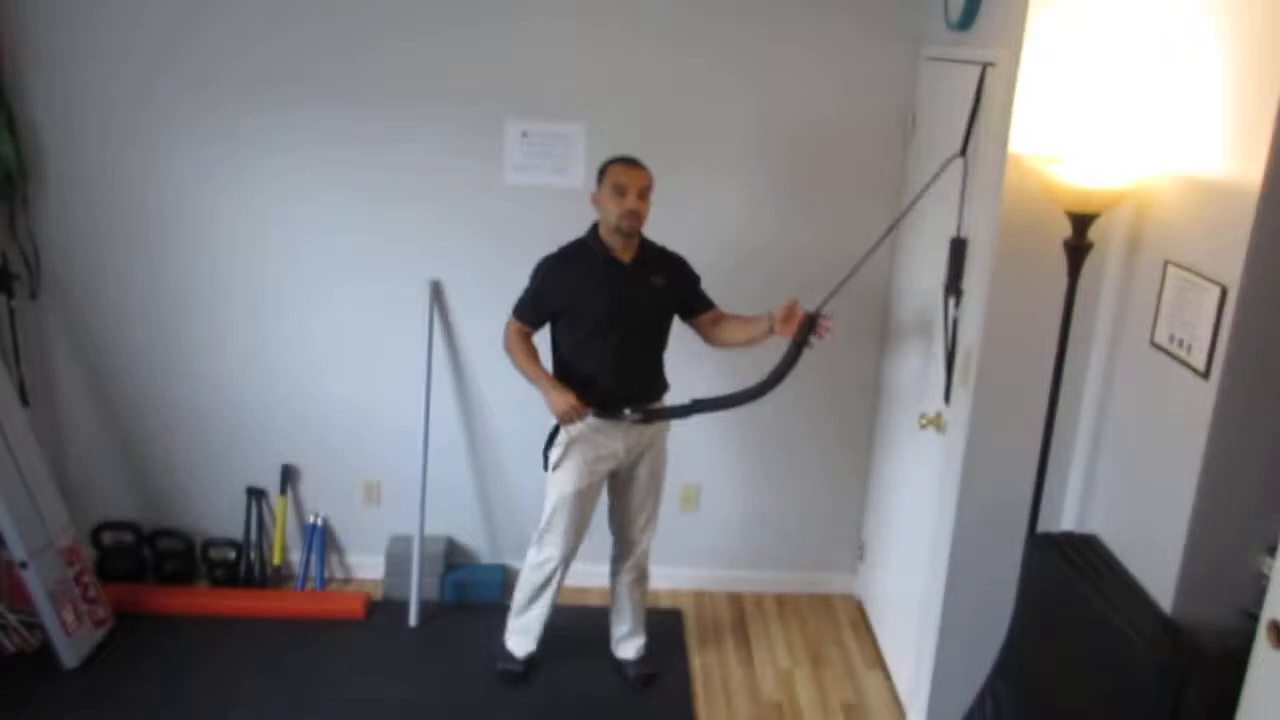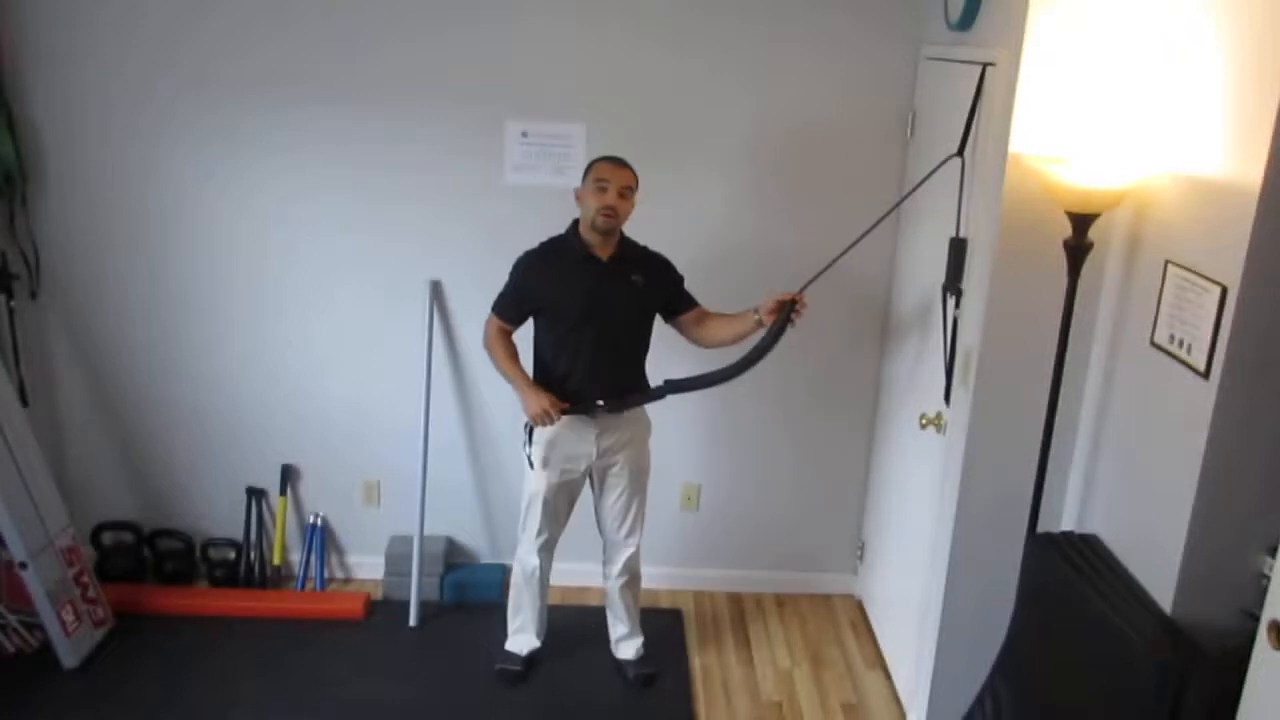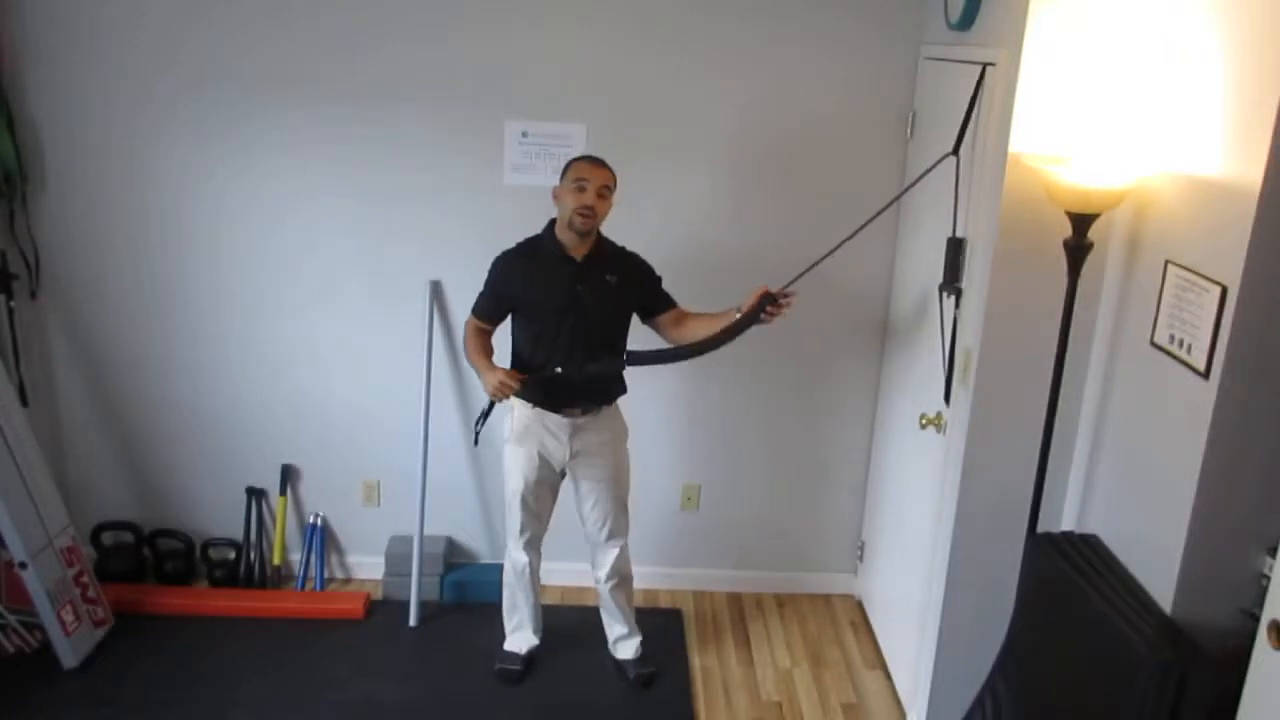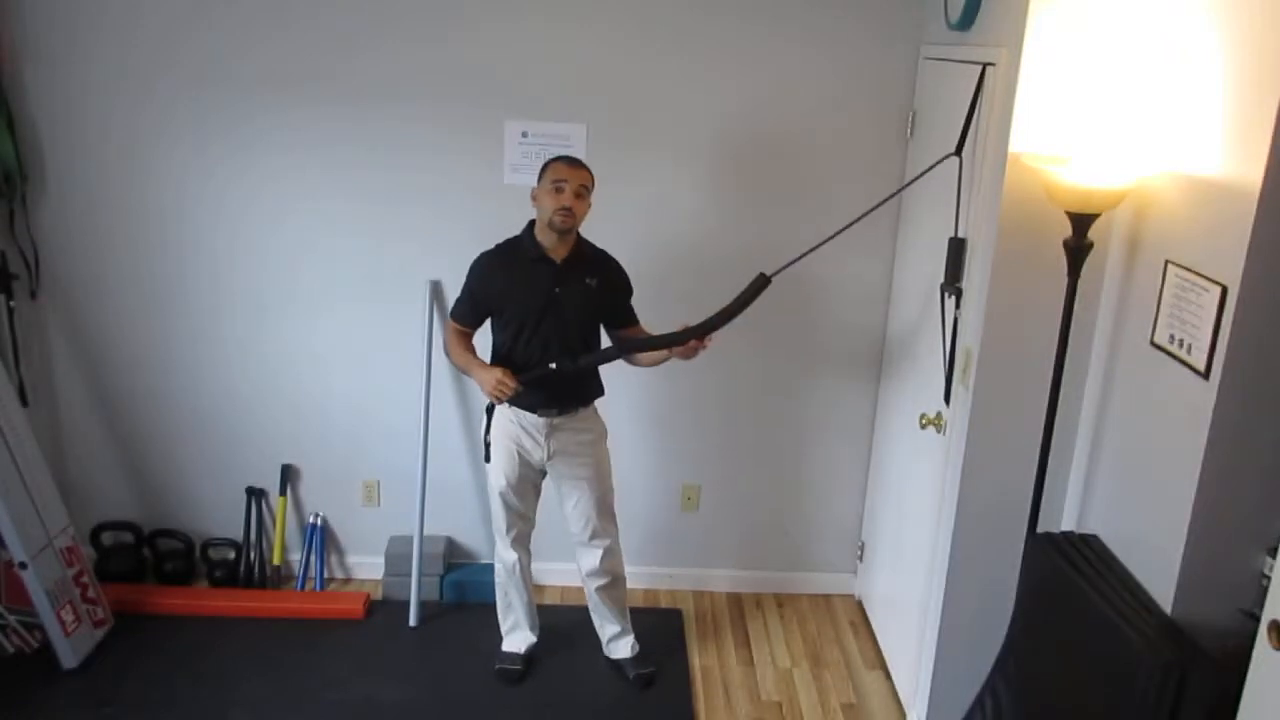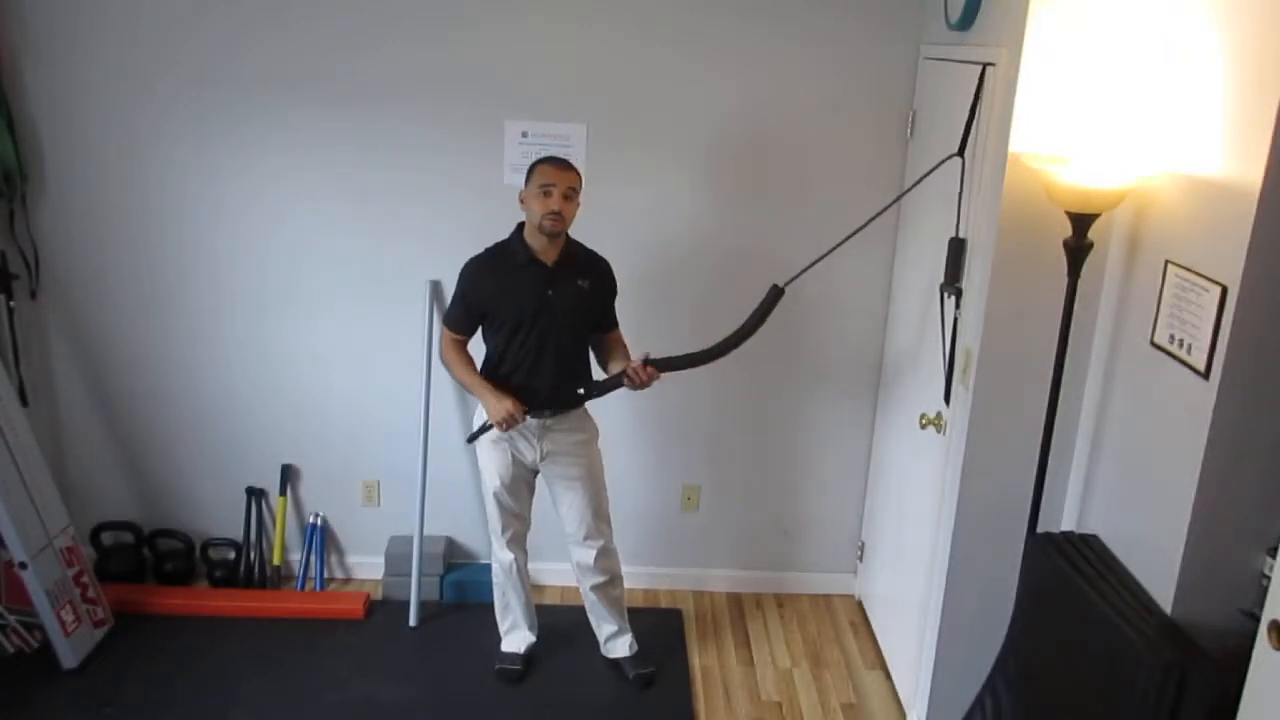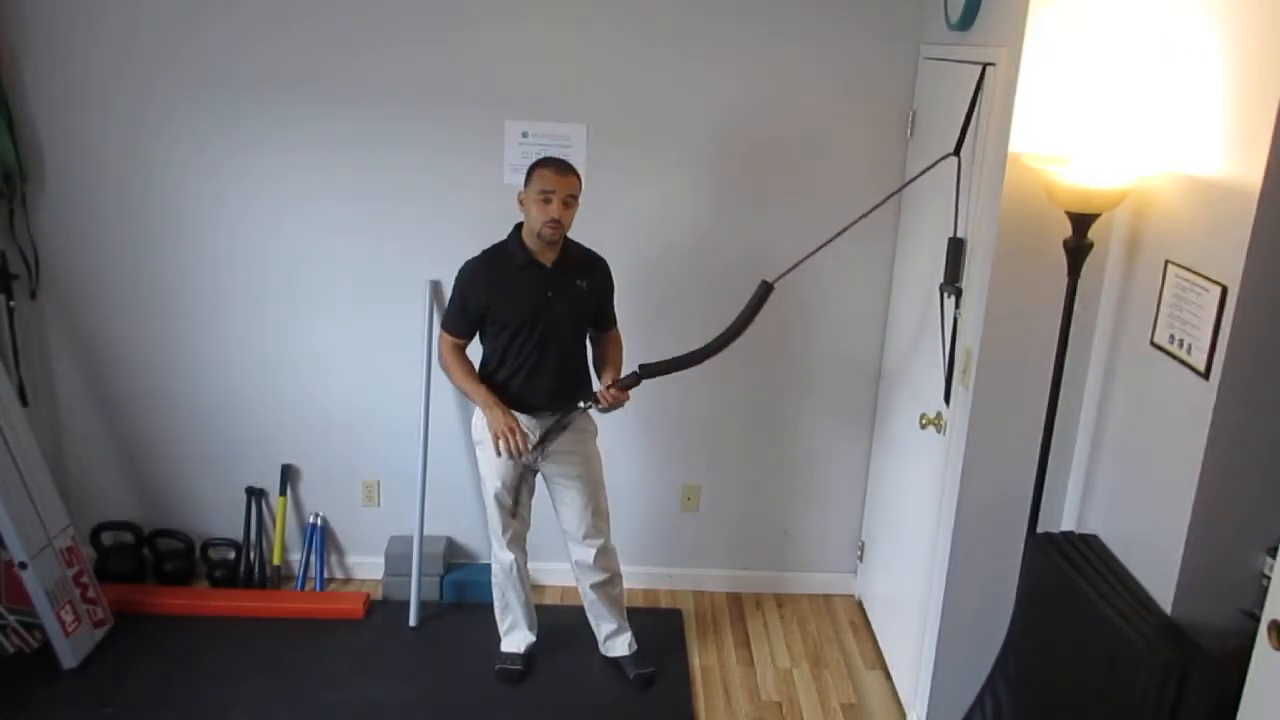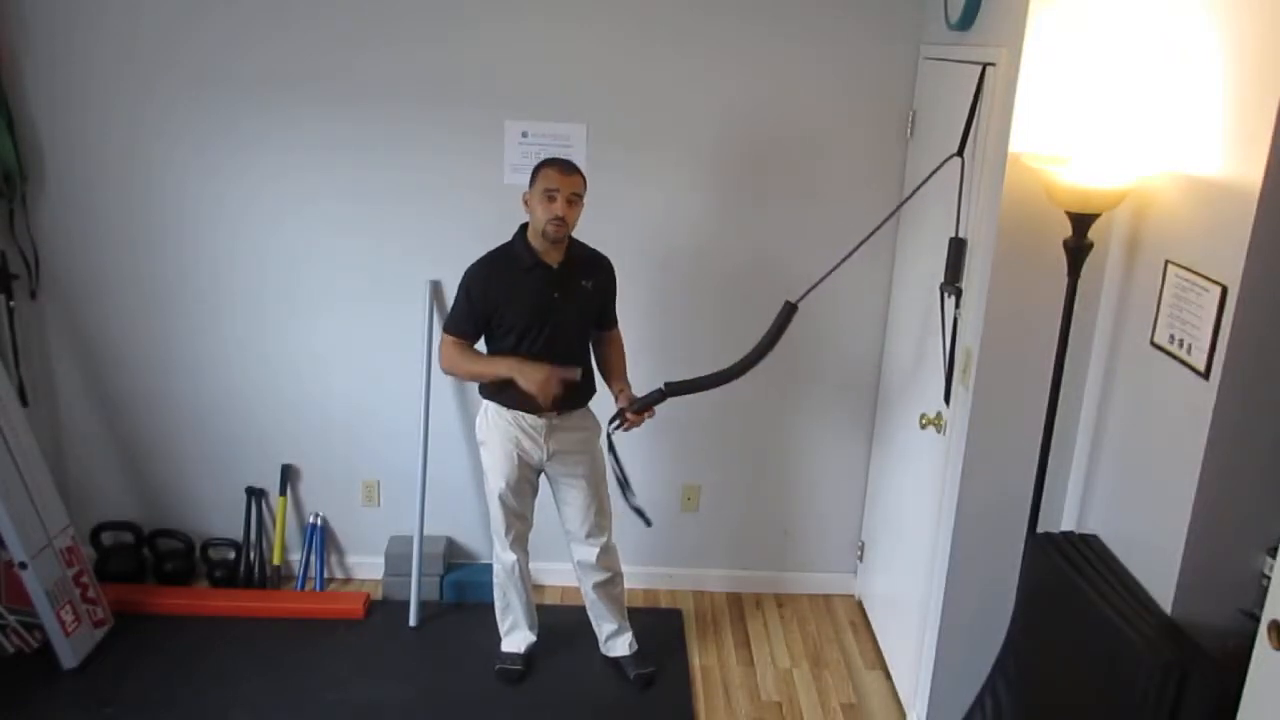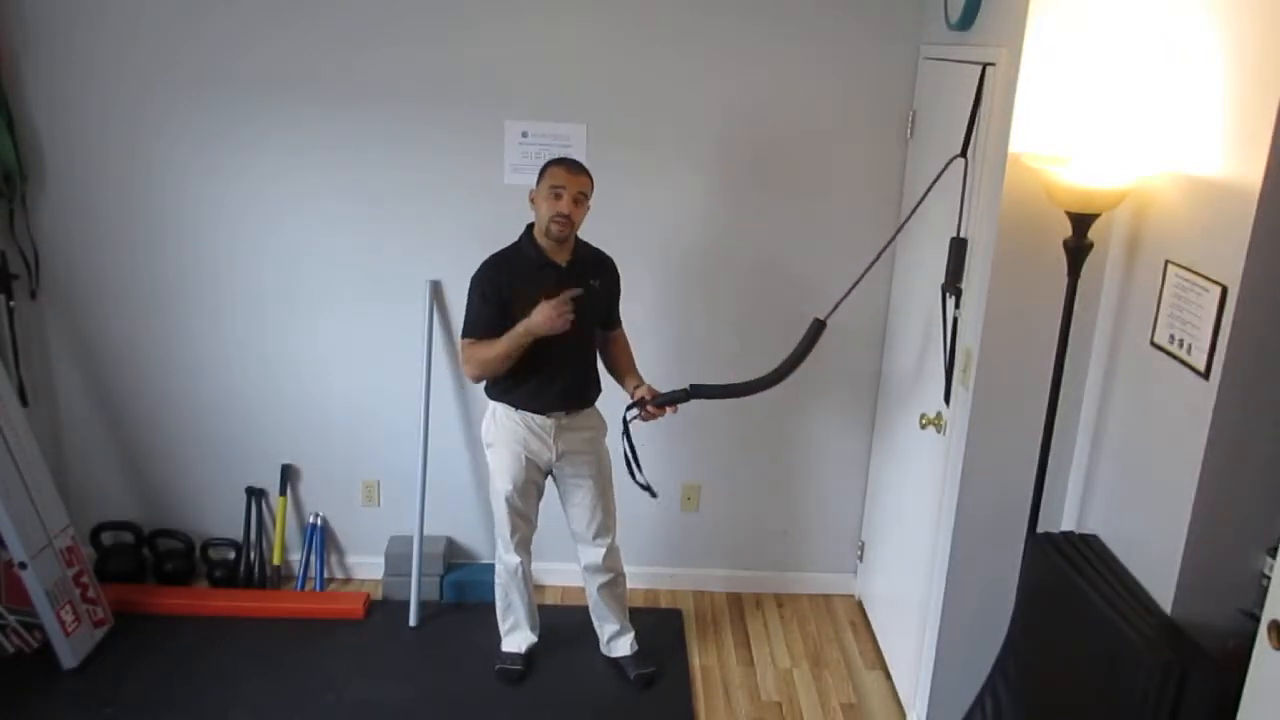
dt=0.3s
person 1, frame 1
left shoulder: (670, 269)
right shoulder: (561, 268)
left elbow: (714, 327)
right elbow: (516, 335)
left wrist: (770, 325)
right wrist: (550, 387)
left hip: (646, 428)
right hip: (583, 427)
left knee: (635, 545)
right knee: (557, 543)
left ankle: (628, 645)
right ankle: (518, 640)
person 1, frame 2
left shoulder: (651, 268)
right shoulder: (540, 263)
left elbow: (699, 326)
right elbow: (496, 331)
left wrist: (758, 318)
right wrist: (525, 388)
left hip: (625, 427)
right hip: (559, 426)
left knee: (624, 545)
right knee: (537, 540)
left ankle: (627, 645)
right ankle: (521, 640)
person 1, frame 3
left shoulder: (628, 269)
right shoulder: (516, 263)
left elbow: (677, 327)
right elbow: (475, 328)
left wrist: (742, 316)
right wrist: (485, 368)
left hip: (600, 424)
right hip: (531, 422)
left knee: (610, 541)
right knee: (523, 540)
left ankle: (624, 644)
right ankle: (518, 639)
person 1, frame 4
left shoulder: (605, 270)
right shoulder: (495, 264)
left elbow: (632, 343)
right elbow: (455, 333)
left wrist: (676, 347)
right wrist: (479, 369)
left hip: (579, 424)
right hip: (512, 422)
left knee: (599, 541)
right knee: (512, 541)
left ankle: (621, 644)
right ankle: (517, 639)
person 1, frame 5
left shoulder: (594, 270)
right shoulder: (484, 269)
left elbow: (607, 339)
right elbow: (451, 344)
left wrist: (626, 366)
right wrist: (487, 394)
left hip: (571, 425)
right hip: (502, 428)
left knee: (593, 542)
right knee: (507, 542)
left ankle: (618, 643)
right ankle: (516, 639)
person 1, frame 6
left shoulder: (592, 269)
right shoulder: (482, 271)
left elbow: (606, 335)
right elbow: (450, 349)
left wrist: (610, 379)
right wrist: (491, 408)
left hip: (571, 425)
right hip: (503, 425)
left knee: (592, 541)
right knee: (507, 543)
left ankle: (617, 642)
right ankle: (516, 640)
person 1, frame 7
left shoulder: (597, 268)
right shoulder: (488, 272)
right elbow: (451, 357)
left wrist: (620, 389)
right wrist: (516, 369)
left hip: (575, 423)
right hip: (508, 423)
left knee: (594, 541)
right knee: (509, 543)
left ankle: (618, 642)
right ankle: (517, 639)
person 1, frame 8
left shoulder: (601, 268)
right shoulder: (498, 272)
right elbow: (473, 365)
left wrist: (634, 384)
right wrist: (530, 327)
left hip: (581, 424)
right hip: (515, 424)
left knee: (599, 543)
right knee: (513, 544)
left ankle: (619, 642)
right ankle: (517, 640)
